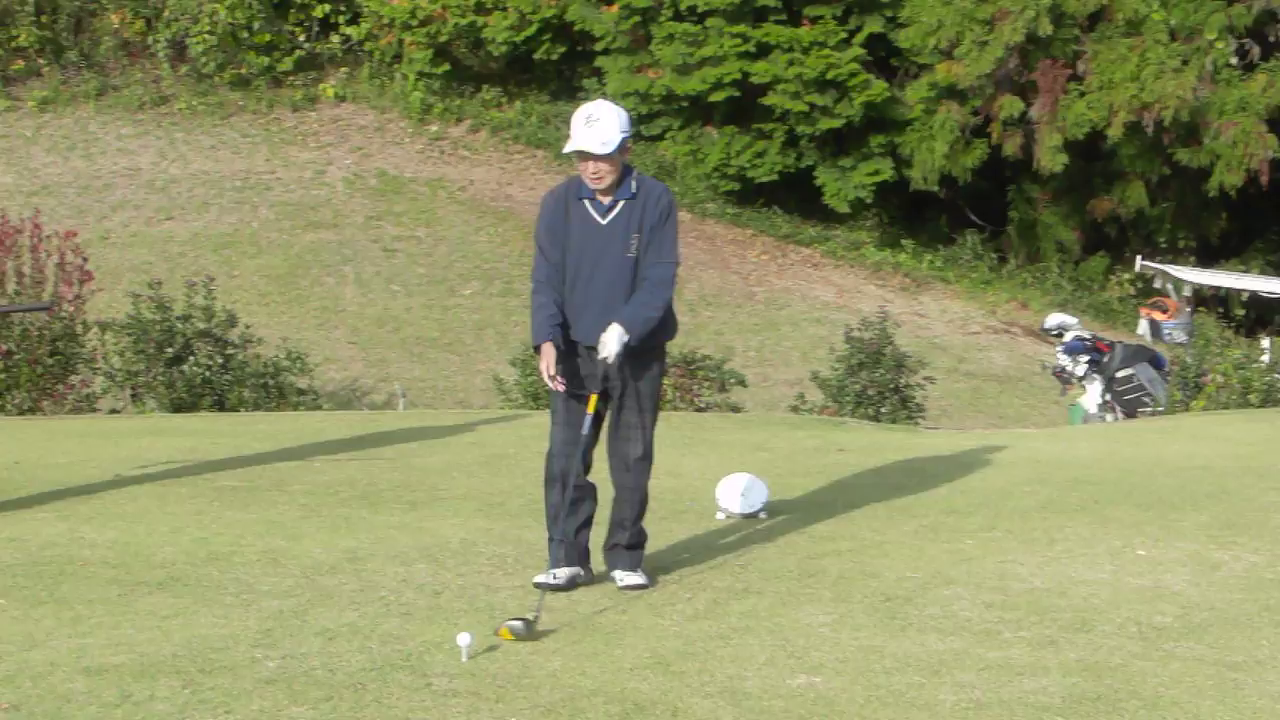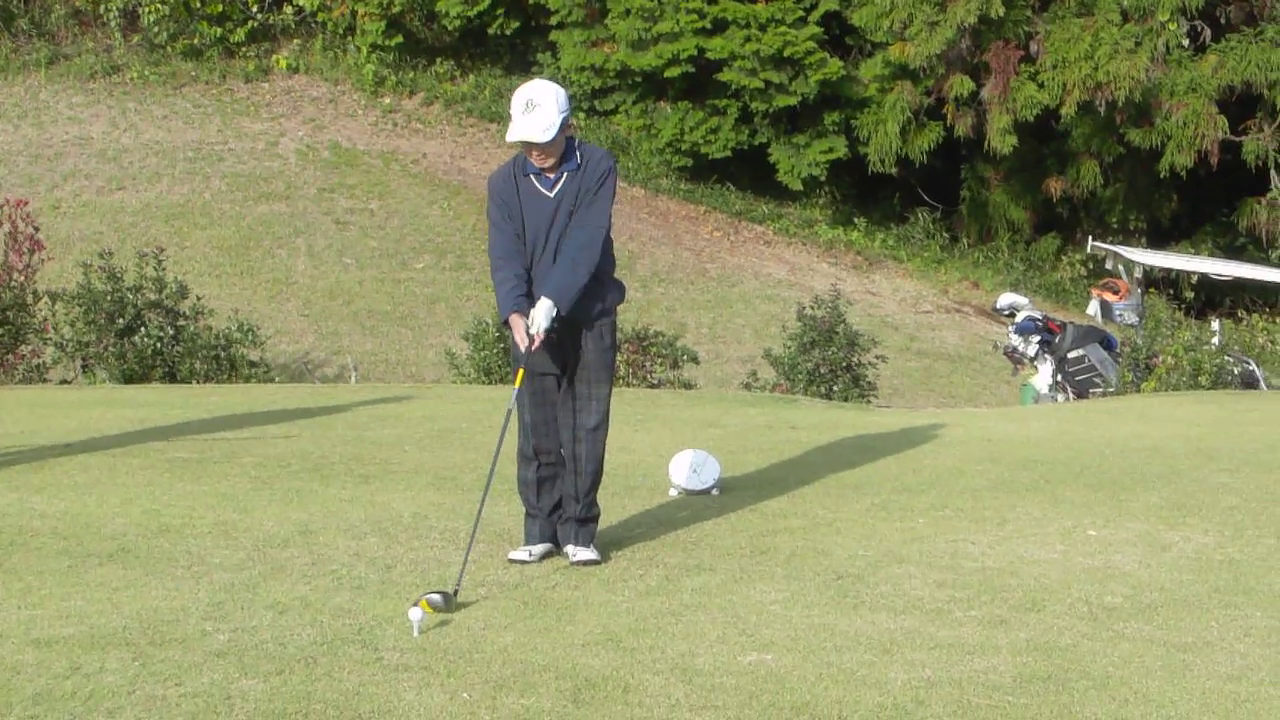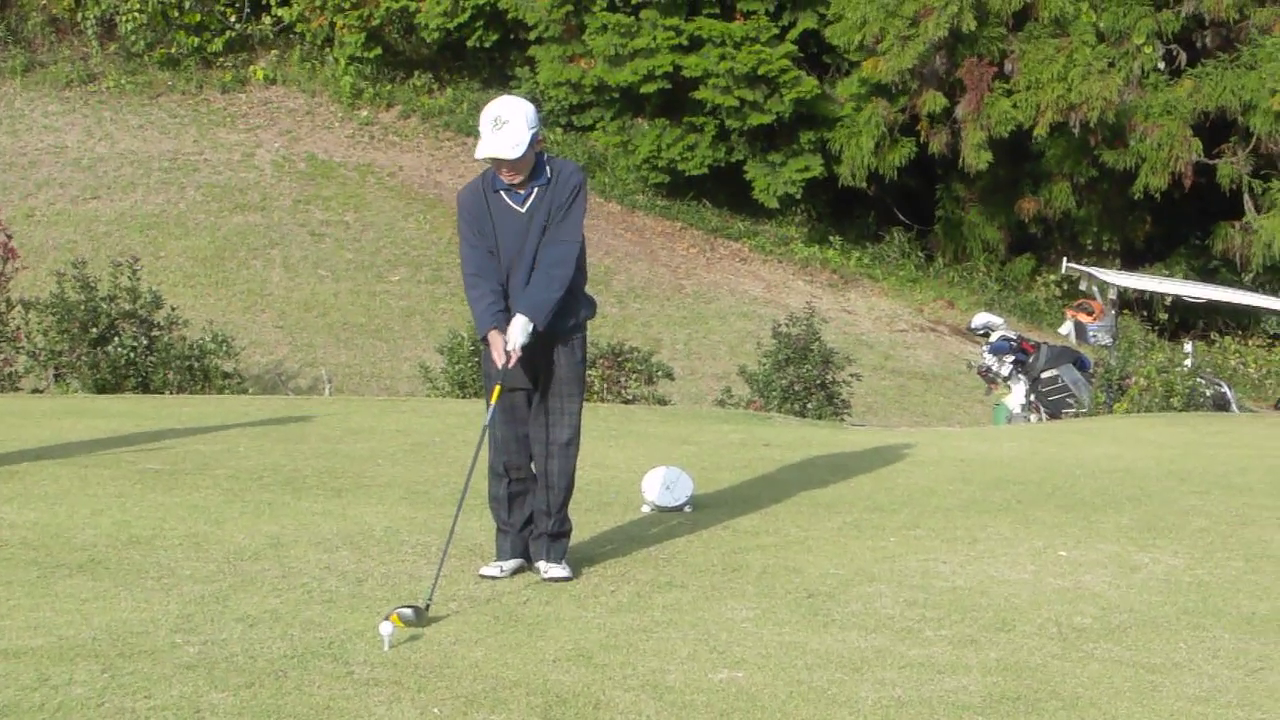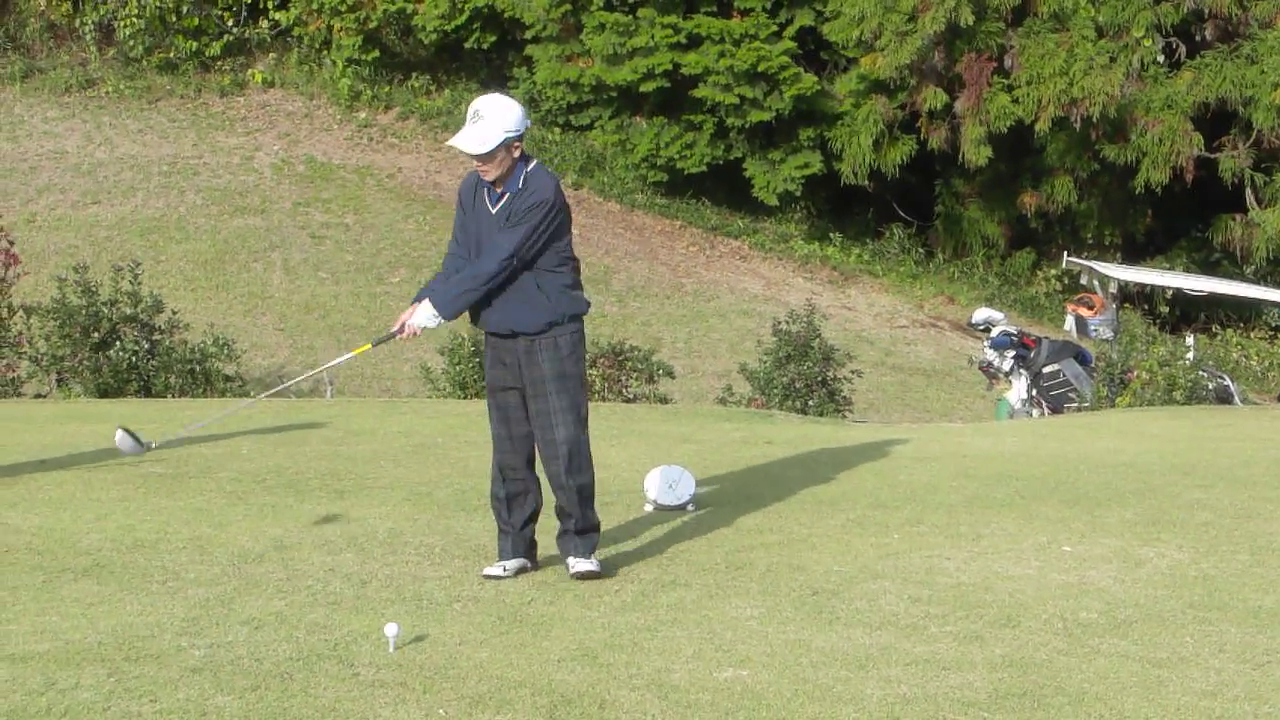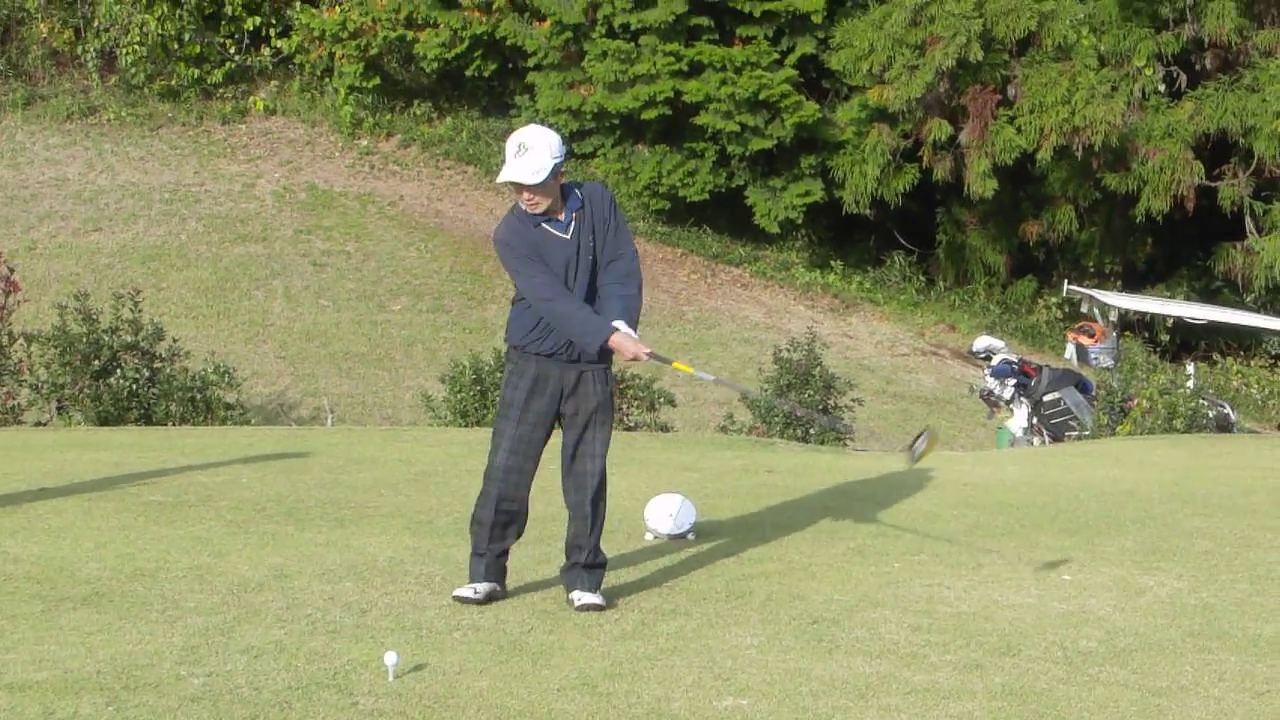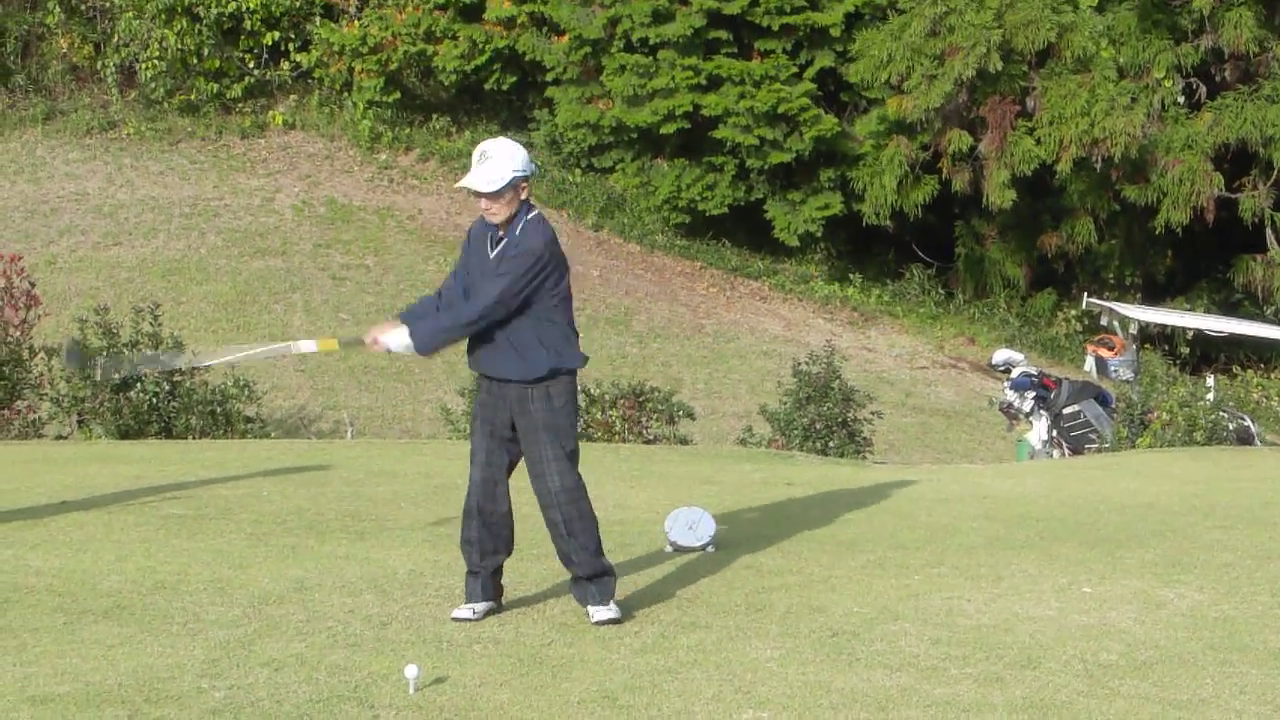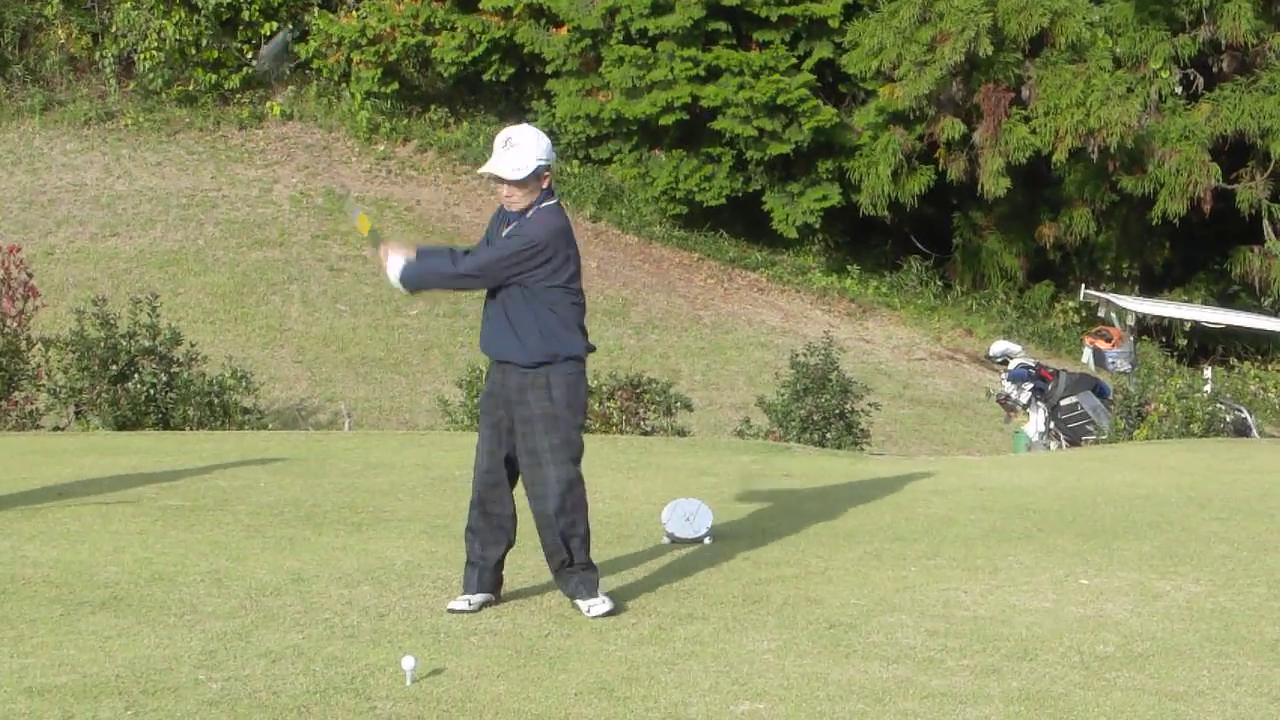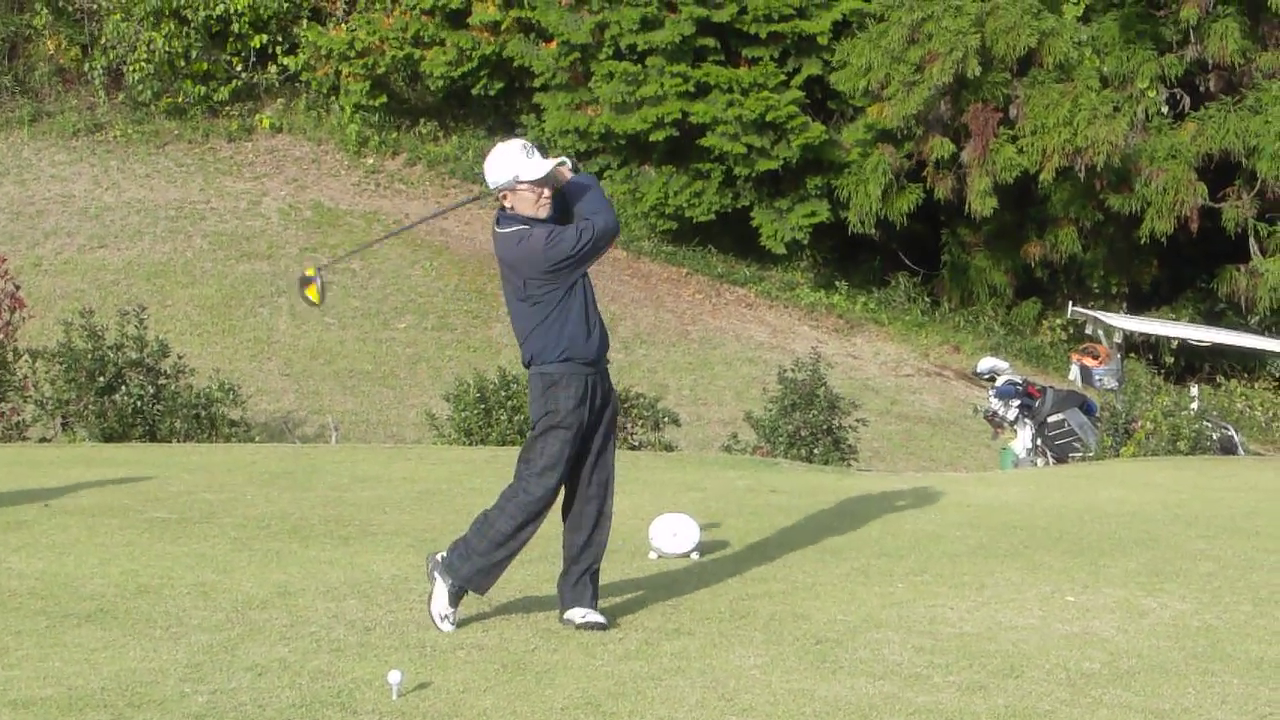
dt=0.7s
person 1, frame 1
left shoulder: (655, 200)
right shoulder: (557, 203)
left elbow: (660, 277)
right elbow: (547, 278)
left wrist: (624, 328)
right wrist: (547, 341)
left hip: (638, 349)
right hip: (575, 349)
left knee: (632, 458)
right knee: (565, 456)
left ankle: (626, 556)
right ankle: (568, 557)
person 1, frame 2
left shoulder: (597, 167)
right shoulder: (504, 181)
left elbow: (585, 244)
right elbow: (505, 255)
left wrist: (551, 302)
right wrist: (515, 313)
left hip: (589, 319)
right hip: (531, 320)
left knee: (585, 429)
right knee: (537, 432)
left ankle: (578, 530)
right ankle: (540, 529)
person 1, frame 3
left shoulder: (567, 181)
right shoulder: (474, 198)
left elbow: (559, 261)
right elbow: (478, 272)
left wrist: (526, 319)
right wrist: (494, 330)
left hip: (561, 334)
right hip: (503, 336)
left knee: (556, 445)
right knee: (508, 447)
left ankle: (550, 547)
right ankle: (512, 546)
person 1, frame 4
left shoulder: (541, 192)
right shoulder: (471, 190)
left elbow: (495, 265)
right elbow: (459, 258)
left wrist: (432, 309)
right wrist: (422, 302)
left hip: (551, 334)
right hip: (499, 336)
left knee: (563, 440)
right knee: (510, 448)
left ankle: (579, 543)
right ankle: (516, 547)
person 1, frame 5
left shoulder: (598, 202)
right shoulder: (511, 233)
left elbow: (622, 270)
right elbow: (551, 299)
left wrist: (620, 326)
right wrist: (609, 334)
left hip: (591, 366)
right hip: (533, 362)
left knee: (587, 475)
right knee: (506, 466)
left ankle: (583, 577)
right ankle: (486, 571)
person 1, frame 6
left shoulder: (535, 241)
right shoulder: (482, 234)
left elbow: (481, 308)
right elbow: (453, 293)
left wrist: (410, 336)
right wrist: (400, 326)
left hip: (544, 386)
right hip: (493, 385)
left knee: (559, 487)
right knee: (485, 488)
left ankle: (596, 589)
right ankle: (483, 589)
person 1, frame 7
left shoulder: (546, 226)
right shoulder: (513, 215)
left elbow: (474, 269)
right elbow: (477, 262)
left wrist: (405, 270)
right wrist: (419, 257)
left hip: (552, 374)
right hip: (504, 372)
left knee: (553, 481)
right knee: (491, 477)
left ankle: (579, 583)
right ankle: (480, 580)
person 1, frame 8
left shoulder: (532, 228)
right shoulder: (533, 246)
left elbow: (584, 224)
right elbow: (602, 228)
left wrist: (566, 181)
right wrist: (577, 179)
left hip: (589, 376)
right hip: (561, 381)
left knee: (592, 491)
right knee: (536, 486)
left ankle: (578, 596)
right ankle: (456, 568)
